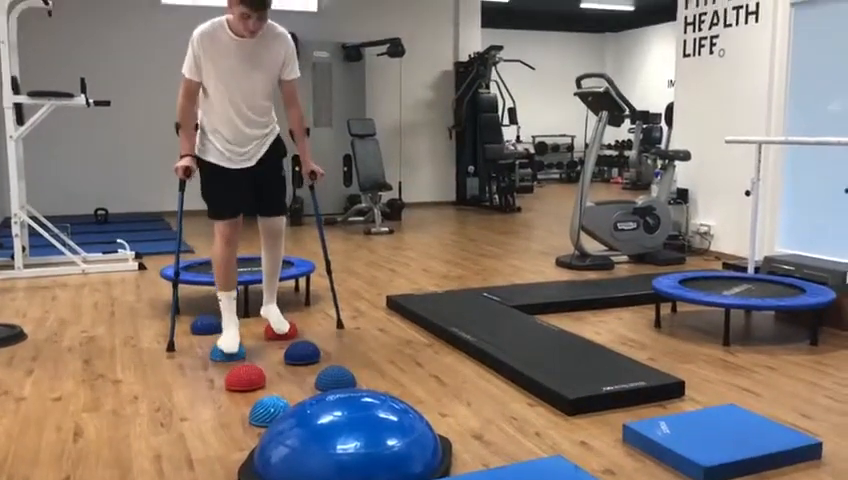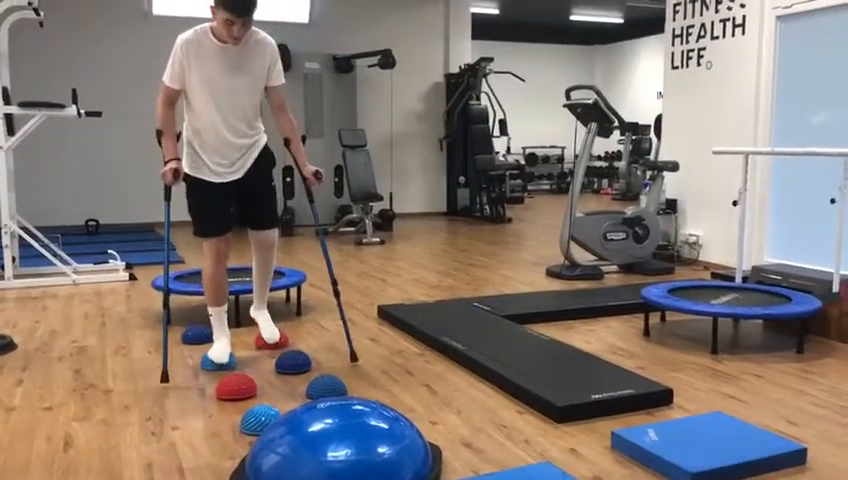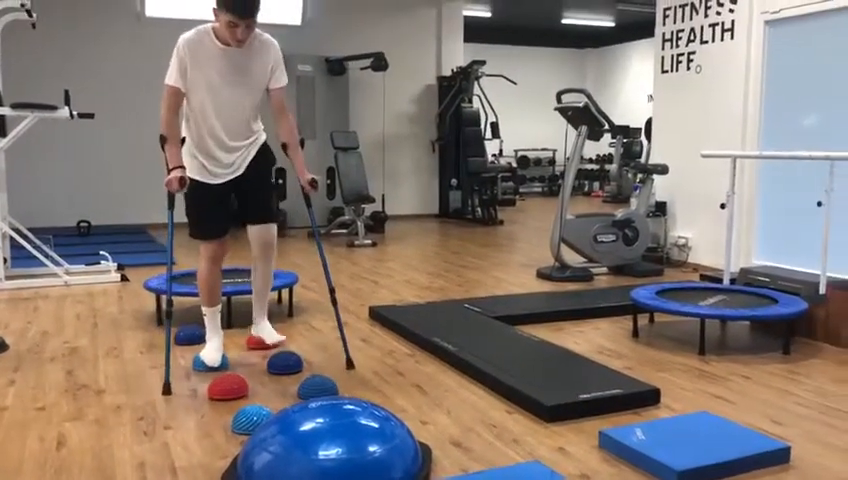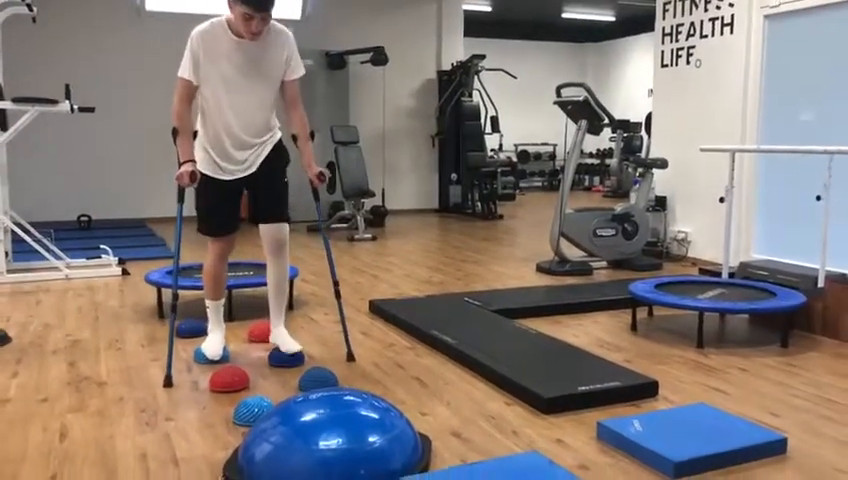
dt=0.4s
person 1, frame 1
left shoulder: (281, 40)
right shoulder: (205, 37)
left elbow: (292, 102)
right elbow: (187, 97)
left wrist: (306, 157)
right wrist: (187, 153)
left hip: (265, 146)
right hip: (217, 152)
left knee: (274, 228)
right knee: (226, 232)
left ankle: (270, 304)
right ankle: (229, 322)
person 1, frame 2
left shoulder: (265, 46)
right shoulder: (188, 45)
left elbow: (279, 108)
right elbow: (166, 104)
left wrist: (303, 161)
right wrist: (172, 157)
left hip: (253, 157)
right hip: (204, 164)
left knee: (266, 239)
right knee: (216, 249)
left ankle: (260, 307)
right ankle: (220, 334)
person 1, frame 3
left shoulder: (268, 48)
right shoulder: (190, 45)
left elbow: (281, 112)
right elbow: (170, 108)
left wrist: (300, 168)
right wrist: (175, 165)
left hip: (252, 154)
right hip: (202, 164)
left knee: (265, 239)
right knee: (212, 250)
left ankle: (260, 321)
right ankle: (213, 336)
person 1, frame 4
left shoulder: (283, 39)
right shoulder: (203, 37)
left elbow: (293, 104)
right elbow: (183, 102)
left wrist: (309, 161)
right wrist: (186, 158)
left hip: (266, 153)
right hip: (215, 159)
left knee: (277, 240)
right knee: (220, 246)
left ankle: (278, 328)
right ankle: (215, 328)
